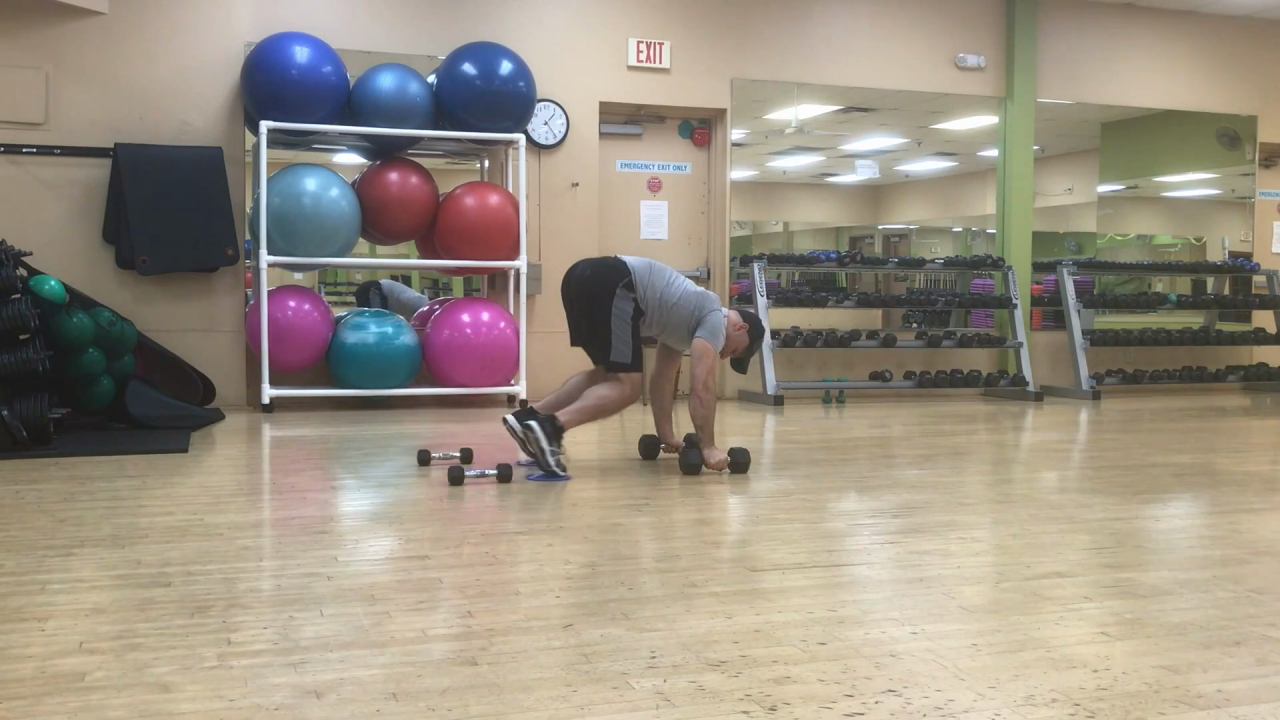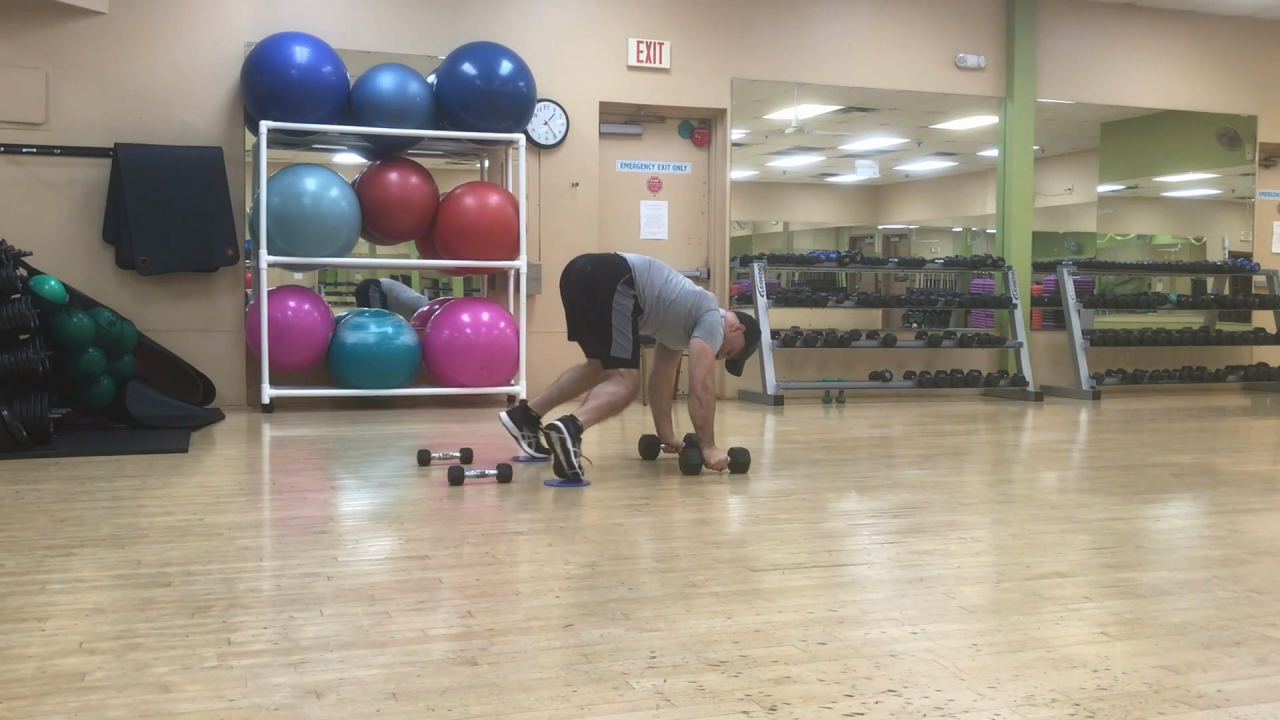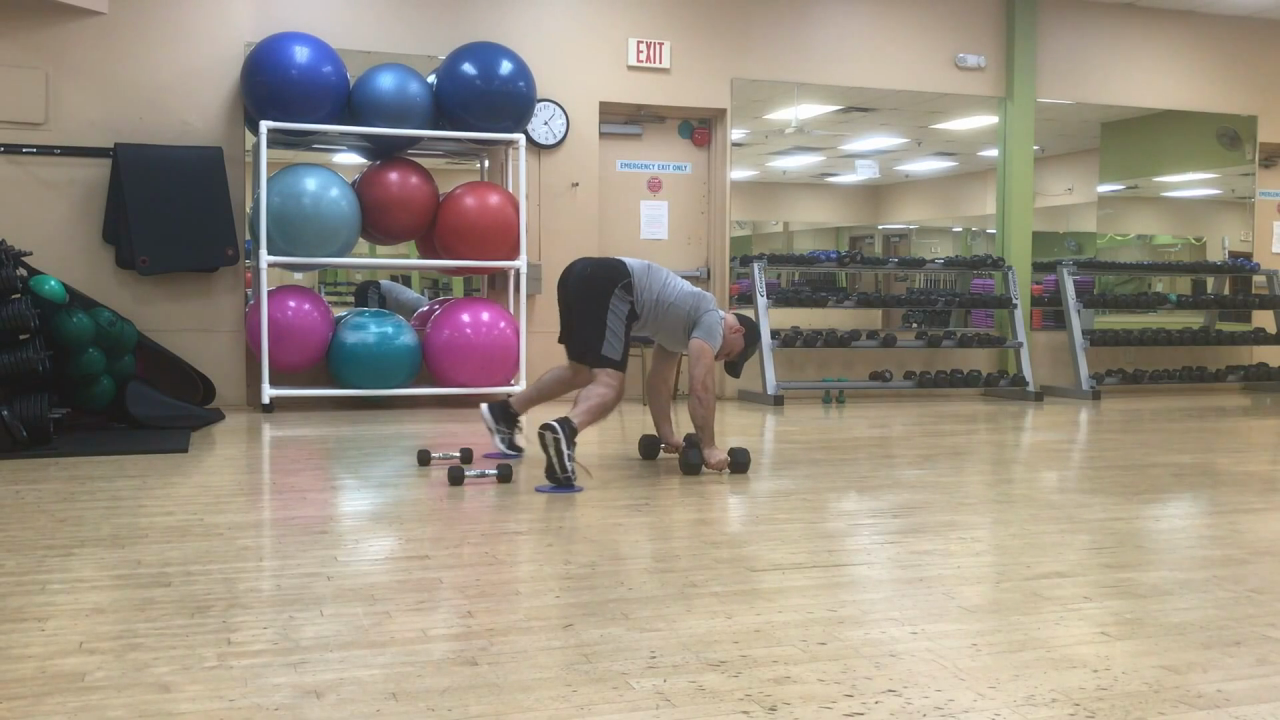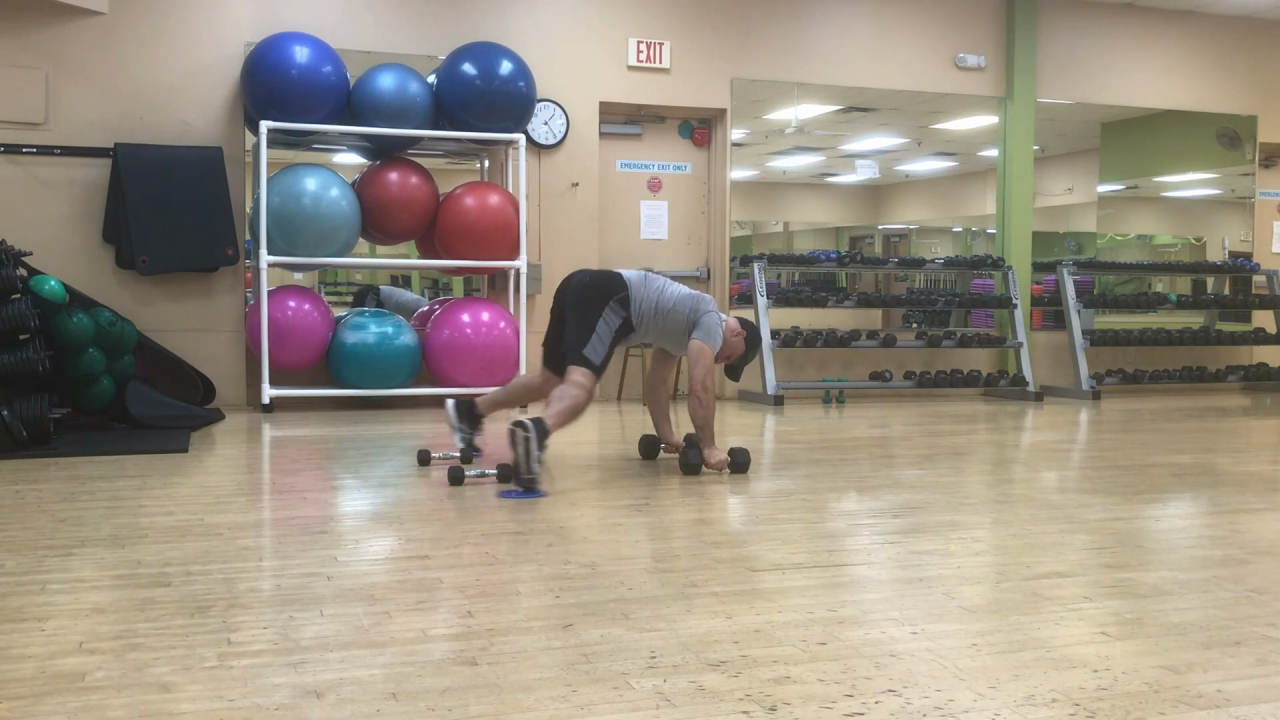
dt=0.1s
person 1, frame 1
left shoulder: (691, 320)
right shoulder: (713, 321)
left elbow: (662, 377)
right elbow: (701, 386)
left wrist: (666, 437)
right wrist: (708, 448)
left hip: (587, 278)
right hip: (611, 284)
left knee: (609, 375)
right knee: (627, 386)
left ankle: (530, 417)
right ankle: (551, 425)
person 1, frame 2
left shoulder: (687, 323)
right shoulder: (712, 320)
left elbow: (661, 378)
right elbow: (701, 386)
left wrist: (666, 435)
right wrist: (708, 446)
right hip: (611, 280)
left knee: (602, 367)
right knee: (624, 381)
left ankle: (525, 415)
right ankle: (571, 427)
person 1, frame 3
left shoulder: (683, 325)
right shoulder: (712, 322)
left elbow: (659, 379)
right elbow: (700, 386)
left wrist: (666, 436)
right wrist: (708, 447)
left hip: (584, 278)
right hip: (608, 285)
left knee: (582, 370)
right knee: (608, 382)
left ankle: (506, 413)
right ankle: (566, 430)
person 1, frame 4
left shoulder: (690, 325)
right shoulder: (712, 323)
left elbow: (656, 382)
right elbow: (700, 387)
left wrist: (667, 436)
right wrist: (709, 446)
left hip: (583, 289)
right hip: (607, 297)
left knee: (554, 375)
right knee: (580, 382)
left ankle: (469, 410)
right ankle: (535, 431)
